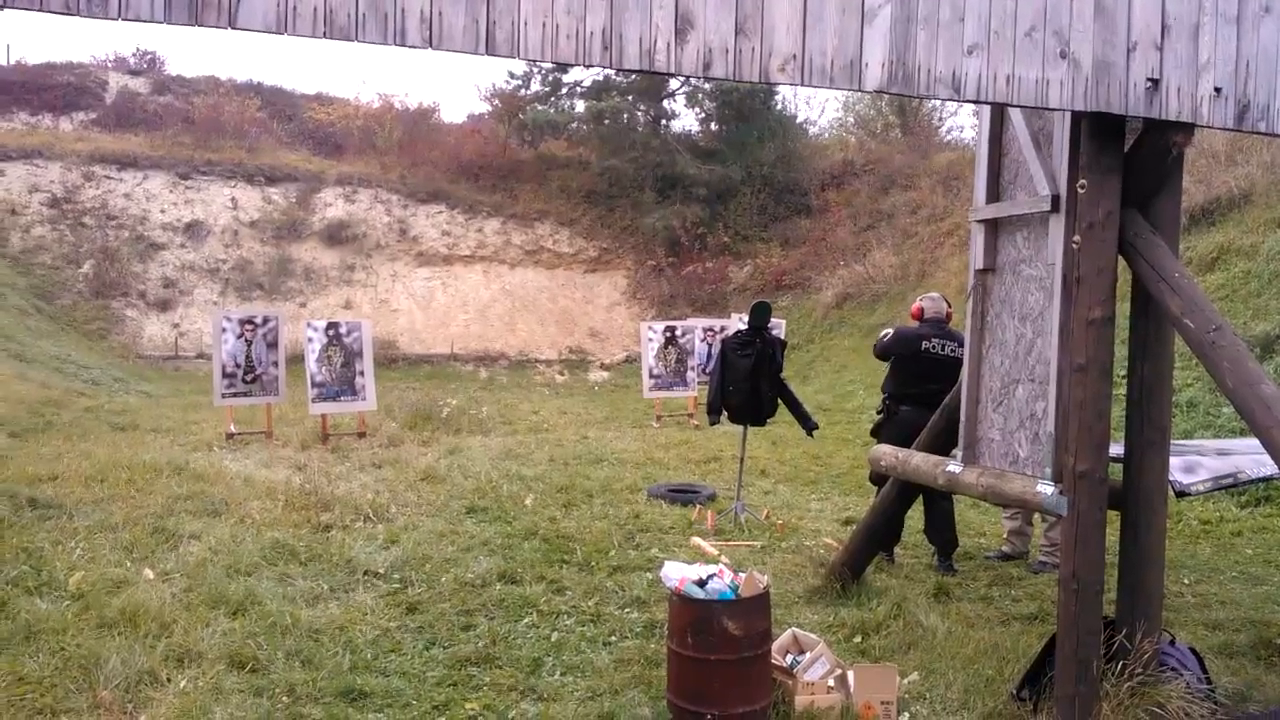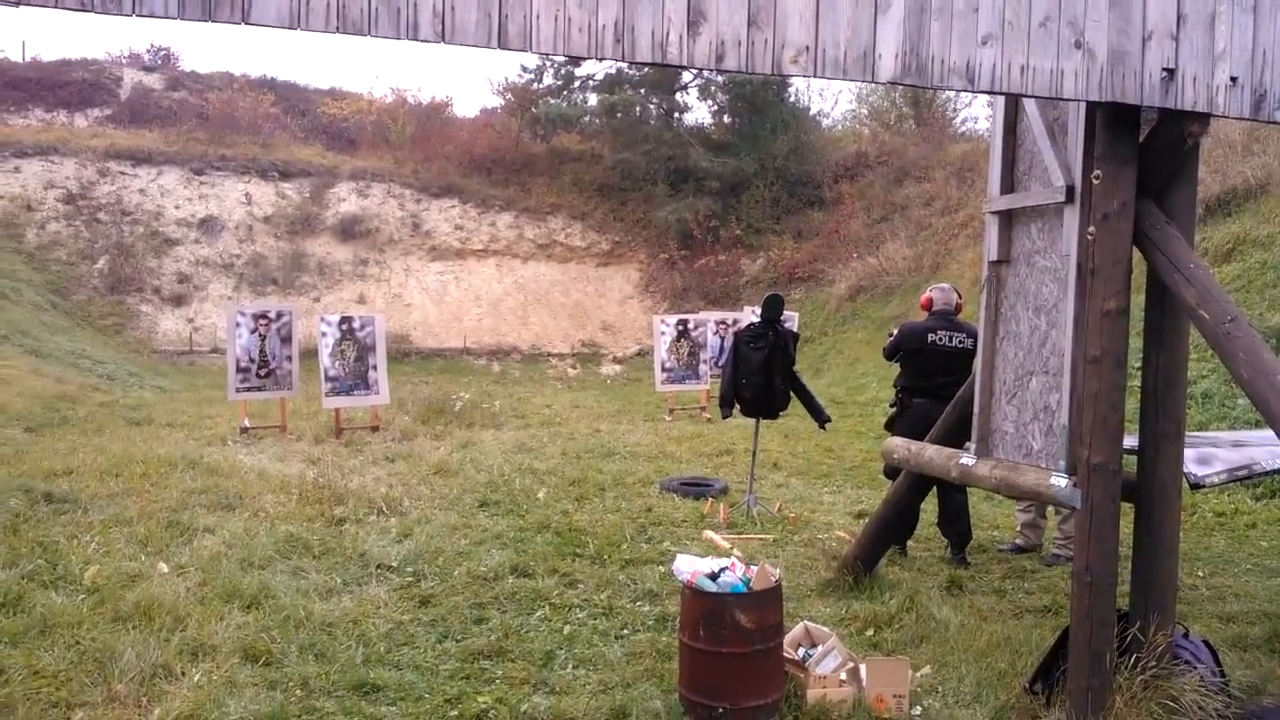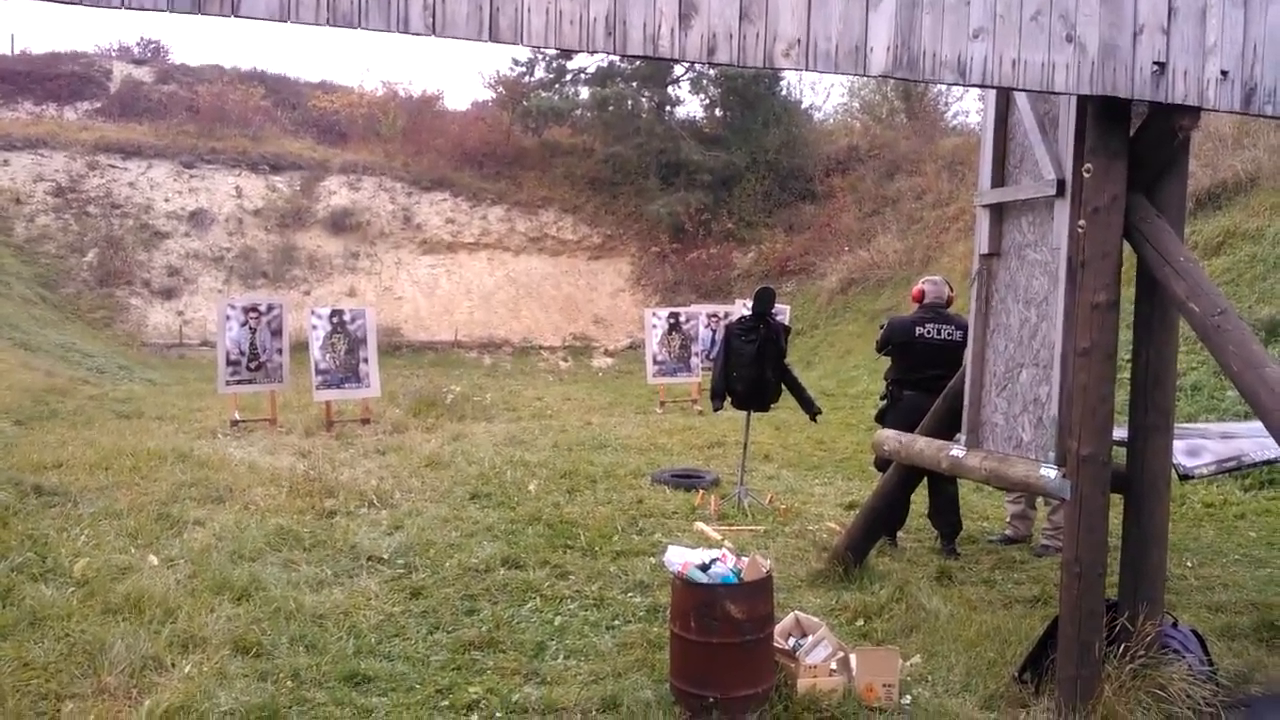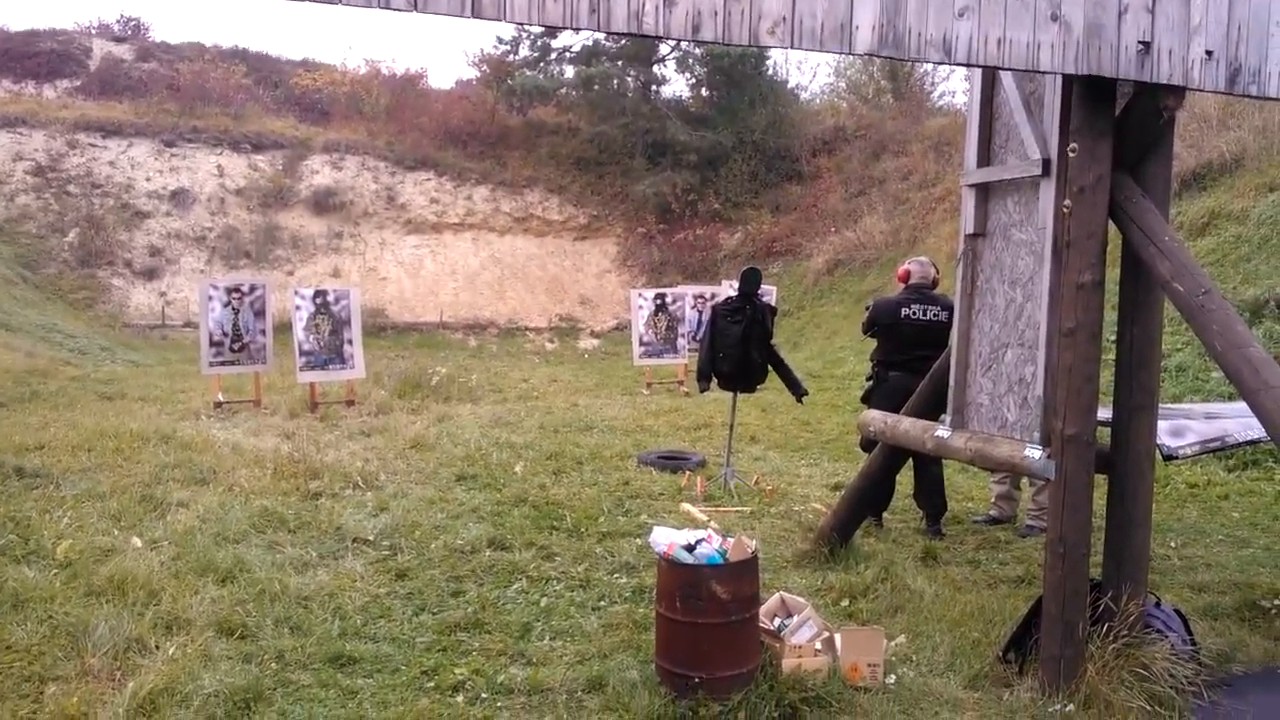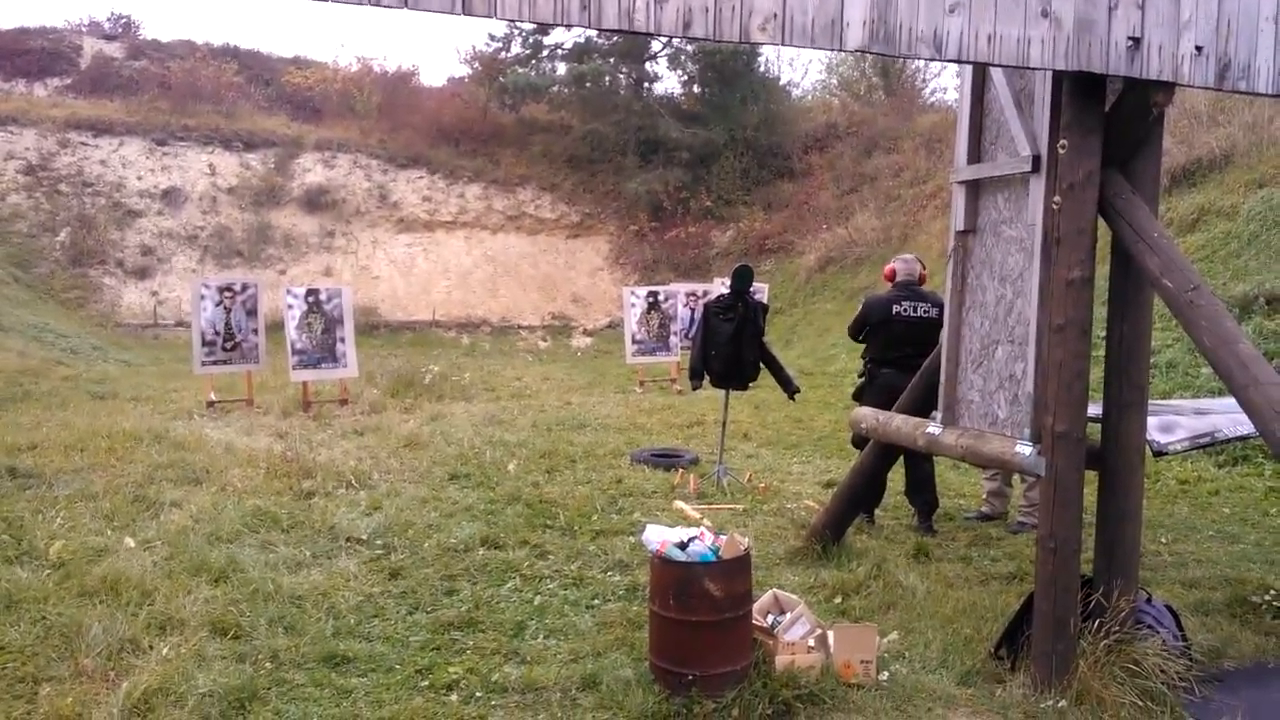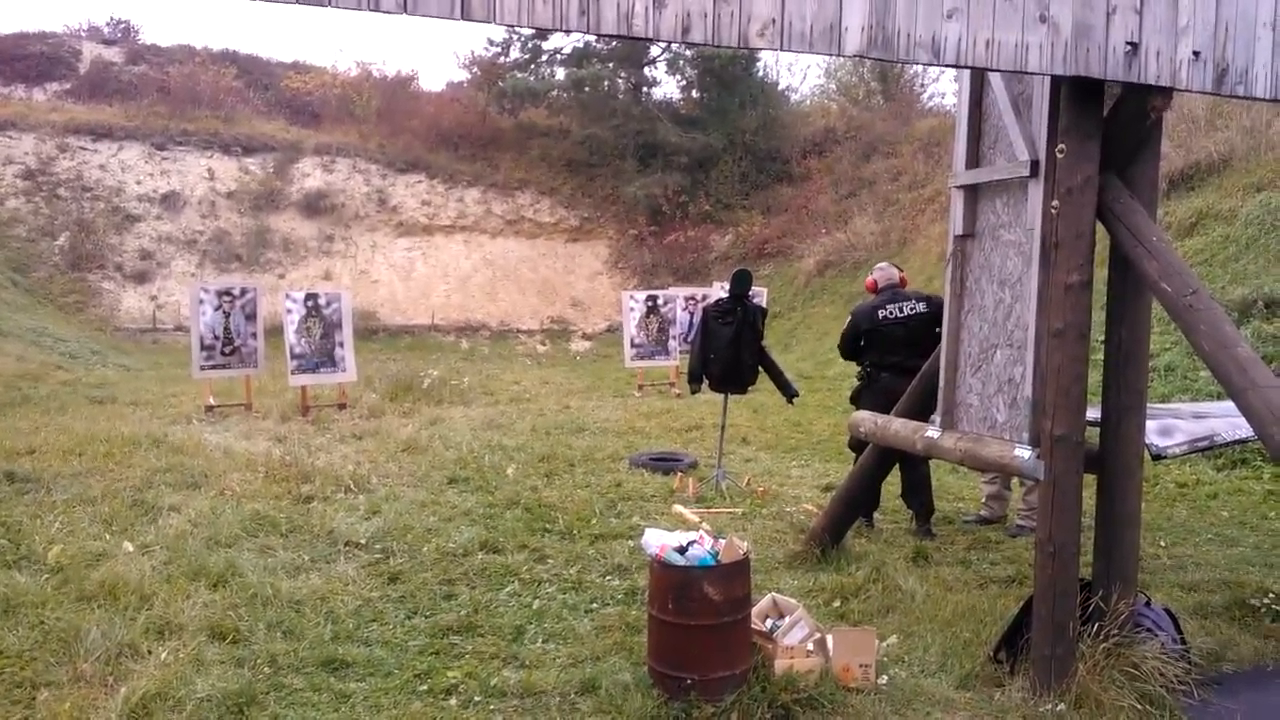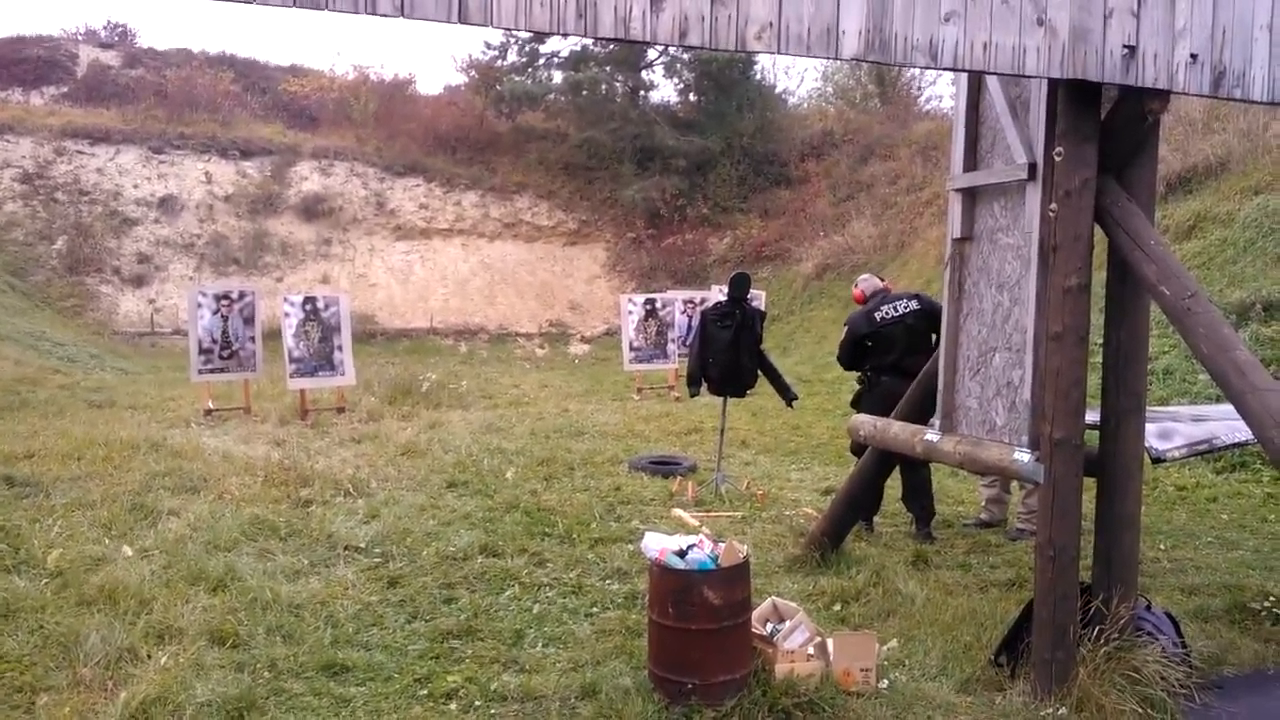
dt=0.5s
person 1, frame 1
left shoulder: (906, 336)
right shoulder: (960, 343)
left elbow: (880, 351)
right elbow: (951, 372)
left wrist: (884, 336)
left hip: (903, 418)
left knee: (891, 484)
right knee: (939, 488)
left ankle: (885, 548)
right ankle: (945, 556)
person 1, frame 2
left shoulder: (912, 330)
right shoulder: (971, 335)
left elbow: (889, 354)
right elbow: (970, 367)
left wrist: (896, 338)
left hip: (916, 412)
right knee: (953, 480)
left ankle: (898, 541)
right ankle: (958, 548)
person 1, frame 3
left shoulder: (901, 324)
right shoulder: (962, 327)
left elbow: (881, 348)
right elbow: (966, 361)
left hip: (906, 404)
right knee: (943, 473)
left ankle: (888, 532)
right ankle: (948, 539)
person 1, frame 4
left shoulder: (886, 306)
right shoulder: (948, 308)
left elbow: (867, 329)
right elbow: (954, 341)
left hip: (891, 386)
right knee: (929, 454)
left ankle: (874, 513)
right ankle: (933, 520)
person 1, frame 5
left shoulder: (876, 304)
right shoulder: (938, 306)
left elbow: (854, 333)
left hip: (882, 383)
right knee: (919, 451)
left ankle: (865, 510)
right ankle: (924, 517)
person 1, frame 6
left shoulder: (863, 313)
right shoulder: (928, 303)
left elbow: (846, 350)
right wrist: (924, 351)
left hip: (879, 387)
left knee: (869, 451)
right knee: (915, 454)
left ankle: (864, 514)
right ankle: (923, 520)
person 1, frame 7
left shoulder: (859, 320)
right shoulder: (919, 302)
left elbow: (846, 361)
right wrist: (930, 360)
left hip: (881, 391)
right knee: (916, 457)
left ankle: (864, 518)
right ankle: (923, 524)
